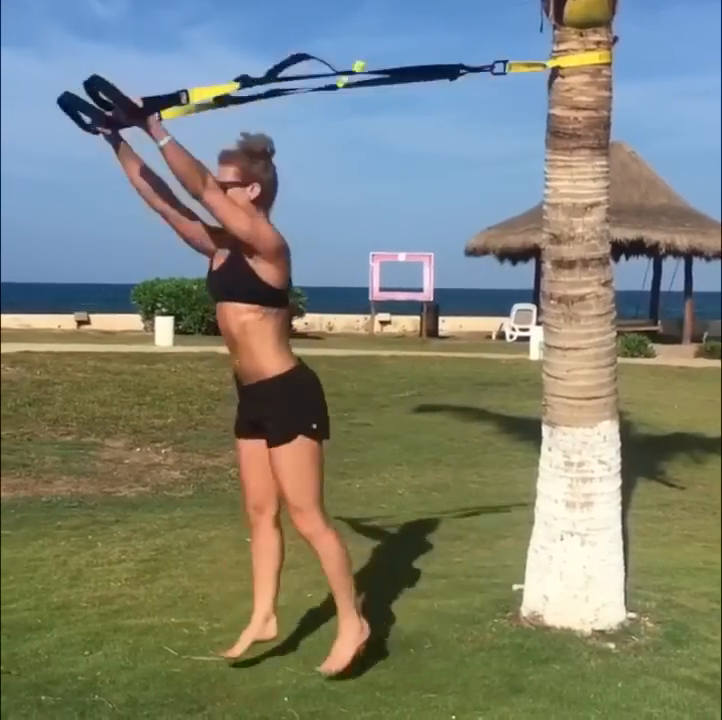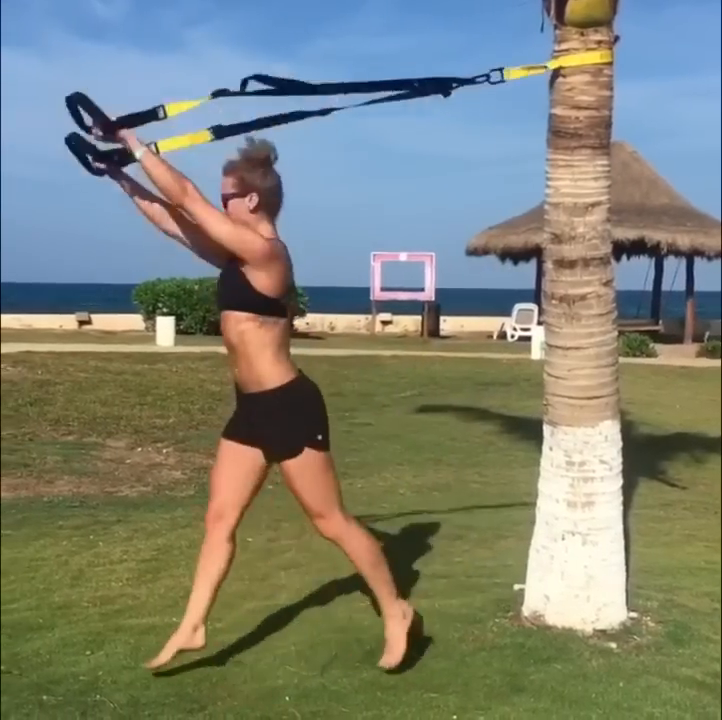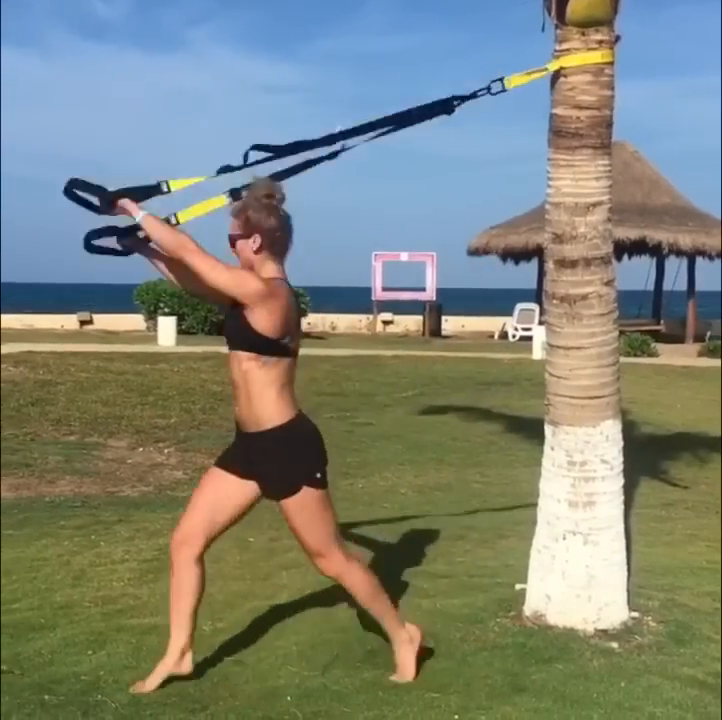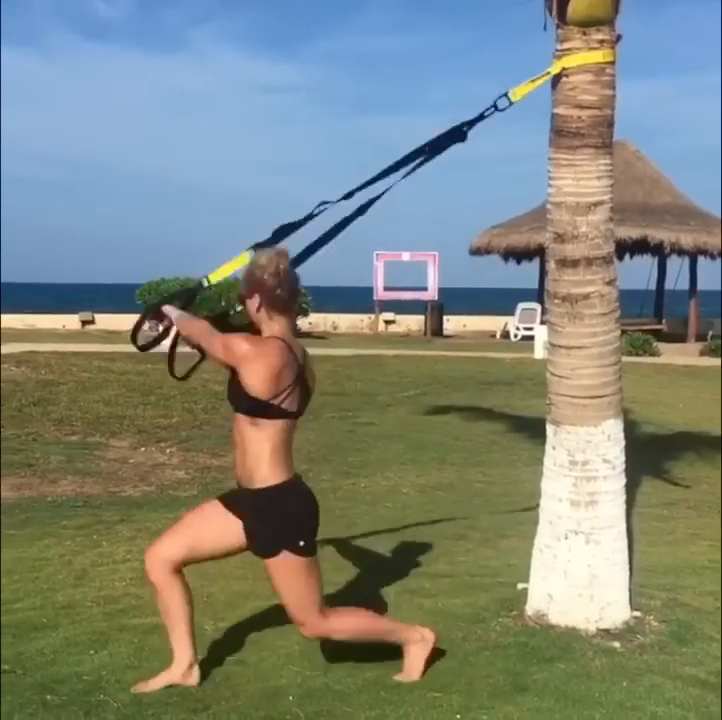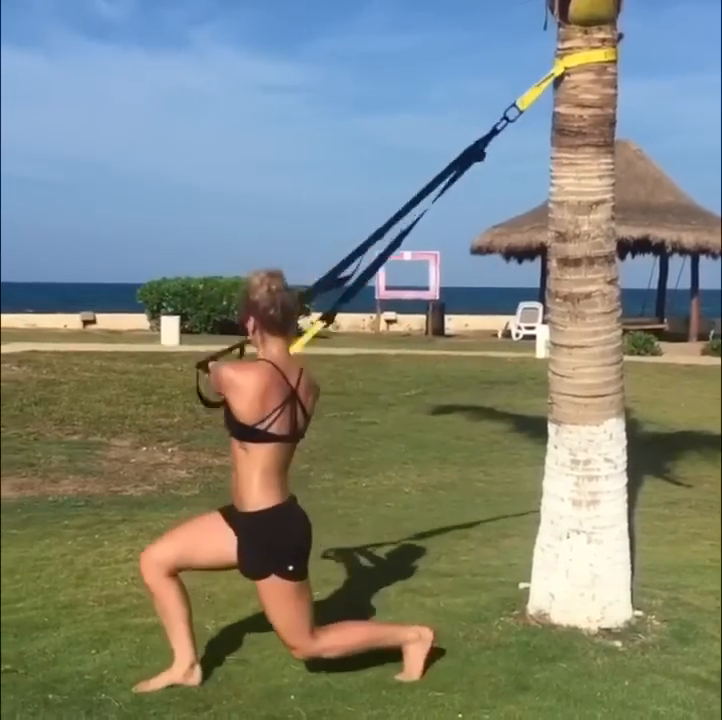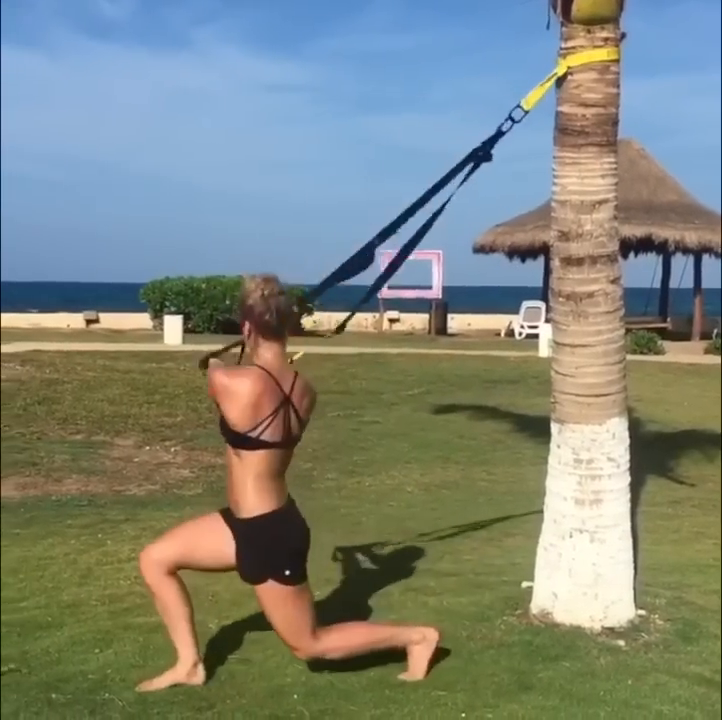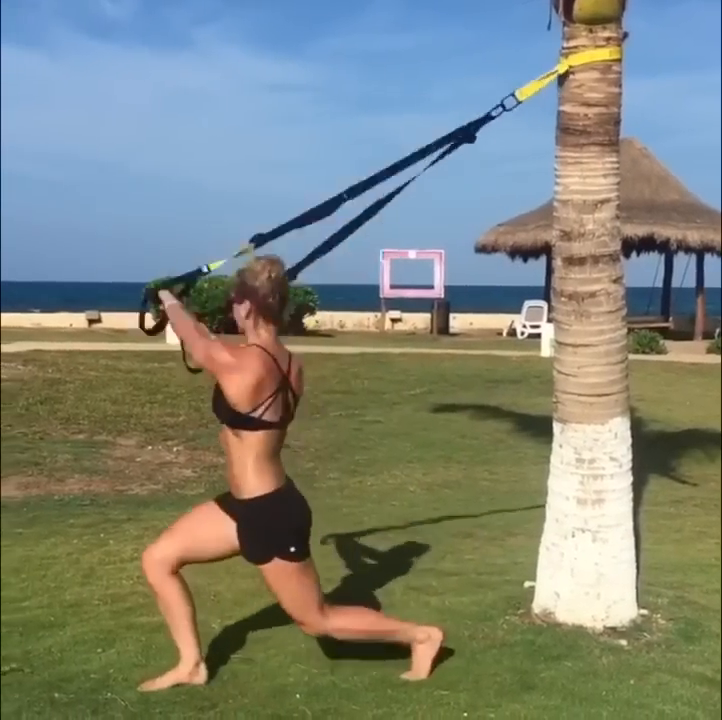
dt=0.1s
person 1, frame 1
left shoulder: (267, 244)
right shoulder: (224, 248)
left elbow: (201, 189)
right elbow: (165, 201)
left wrist: (163, 137)
right wrist: (121, 147)
left hip: (289, 394)
right hip: (254, 398)
left knee: (306, 517)
right knee: (260, 513)
left ankle: (351, 623)
right ankle: (263, 619)
person 1, frame 2
left shoulder: (263, 250)
right shoulder: (236, 255)
left elbow: (186, 197)
right elbow: (176, 219)
left wrist: (138, 147)
right wrist: (122, 177)
left hip: (289, 405)
right hip: (250, 408)
left knee: (331, 521)
right knee: (219, 520)
left ankle: (395, 611)
right ankle: (191, 628)
person 1, frame 3
left shoulder: (257, 289)
right shoulder: (274, 293)
left elbow: (185, 251)
right elbow: (194, 270)
left wrist: (137, 214)
right wrist: (144, 245)
left hip: (288, 447)
right hip: (250, 445)
left knee: (331, 559)
right knee: (186, 541)
left ankle: (402, 634)
right ankle: (178, 653)
person 1, frame 4
left shoulder: (255, 352)
right shoulder: (293, 355)
left elbow: (202, 333)
left wrist: (171, 313)
right wrist: (184, 322)
left hip: (279, 507)
right hip: (254, 500)
left knee: (315, 622)
right knee: (159, 559)
left ankle: (414, 638)
right ankle: (184, 664)
person 1, frame 5
left shoulder: (242, 377)
right shoulder: (305, 383)
left elbow: (214, 370)
left wrist: (220, 366)
left hip: (269, 529)
right hip: (256, 517)
left knee: (305, 644)
right knee: (154, 562)
left ankle: (413, 637)
right ankle: (186, 664)
person 1, frame 6
left shoulder: (235, 383)
right shoulder: (303, 388)
left elbow: (214, 372)
left wrist: (215, 363)
left hip: (267, 533)
right hip: (259, 521)
left knee: (308, 644)
right knee: (154, 561)
left ankle: (418, 637)
right ankle: (188, 664)
person 1, frame 7
left shoulder: (240, 363)
right shoulder: (285, 364)
left elbow: (193, 341)
left wrist: (170, 305)
right wrist: (180, 308)
left hip: (268, 512)
right hip: (252, 501)
left knee: (317, 620)
right knee: (156, 561)
left ankle: (421, 639)
right ankle: (191, 664)
